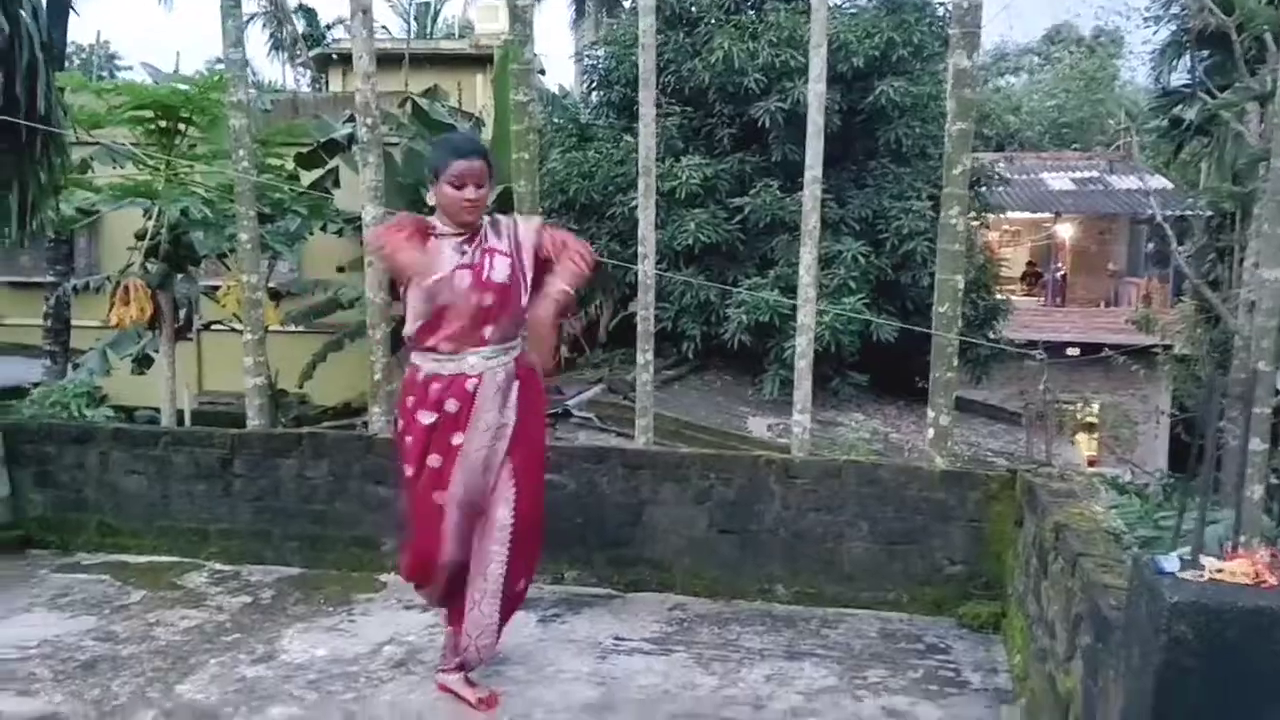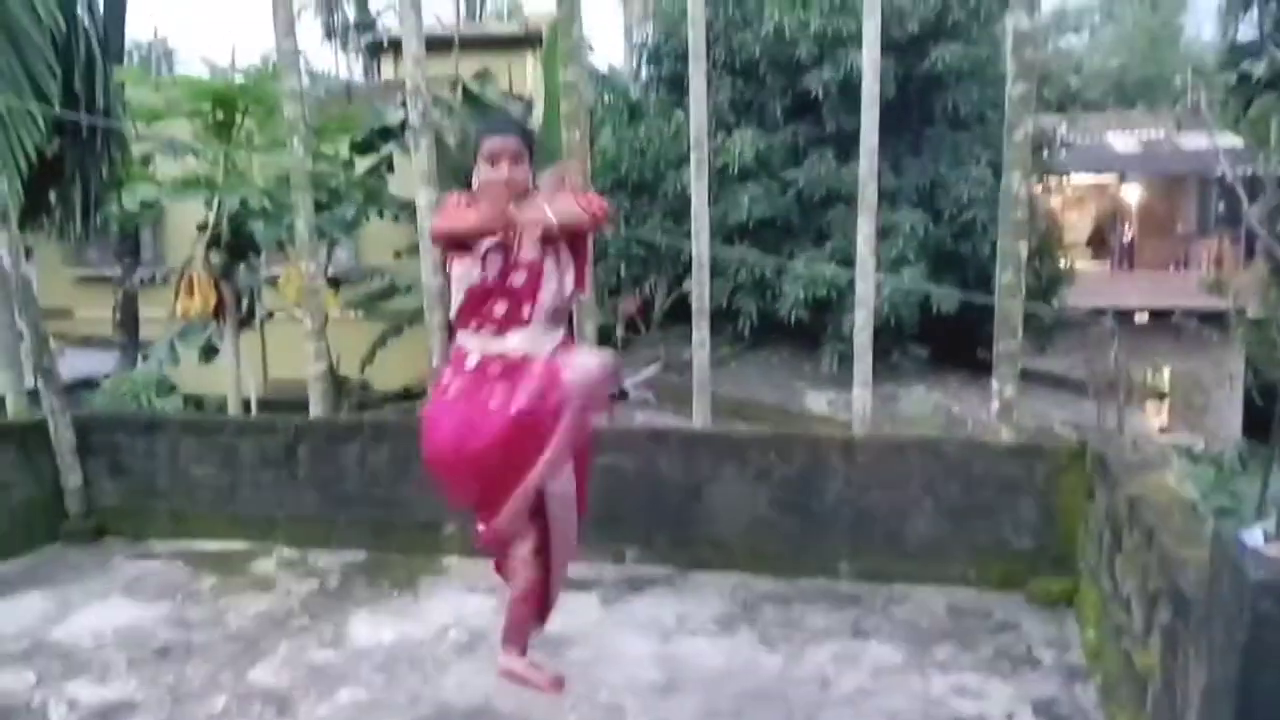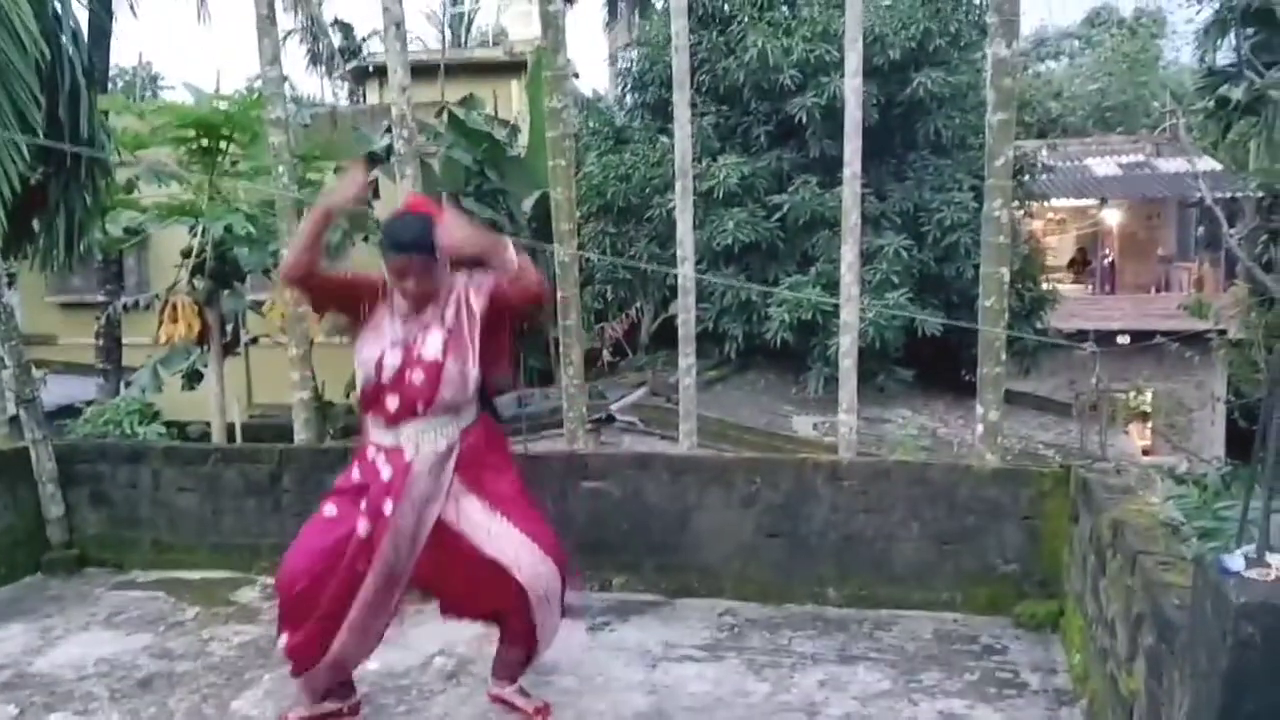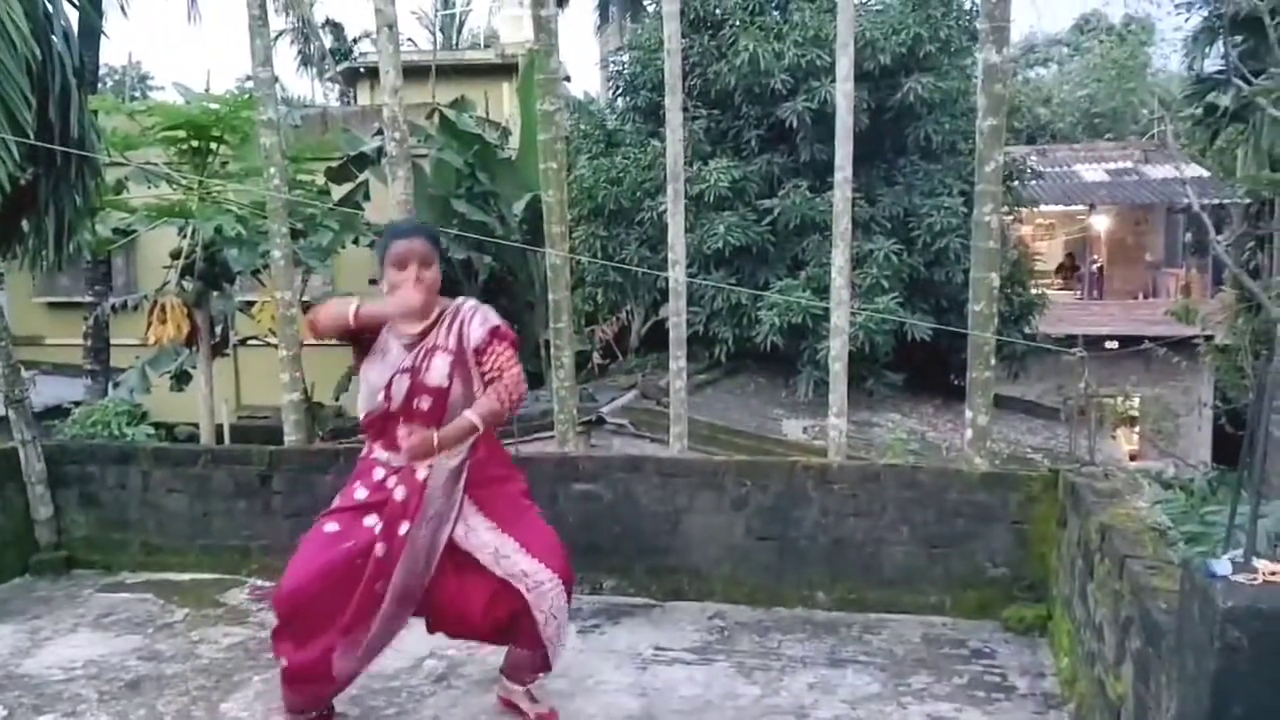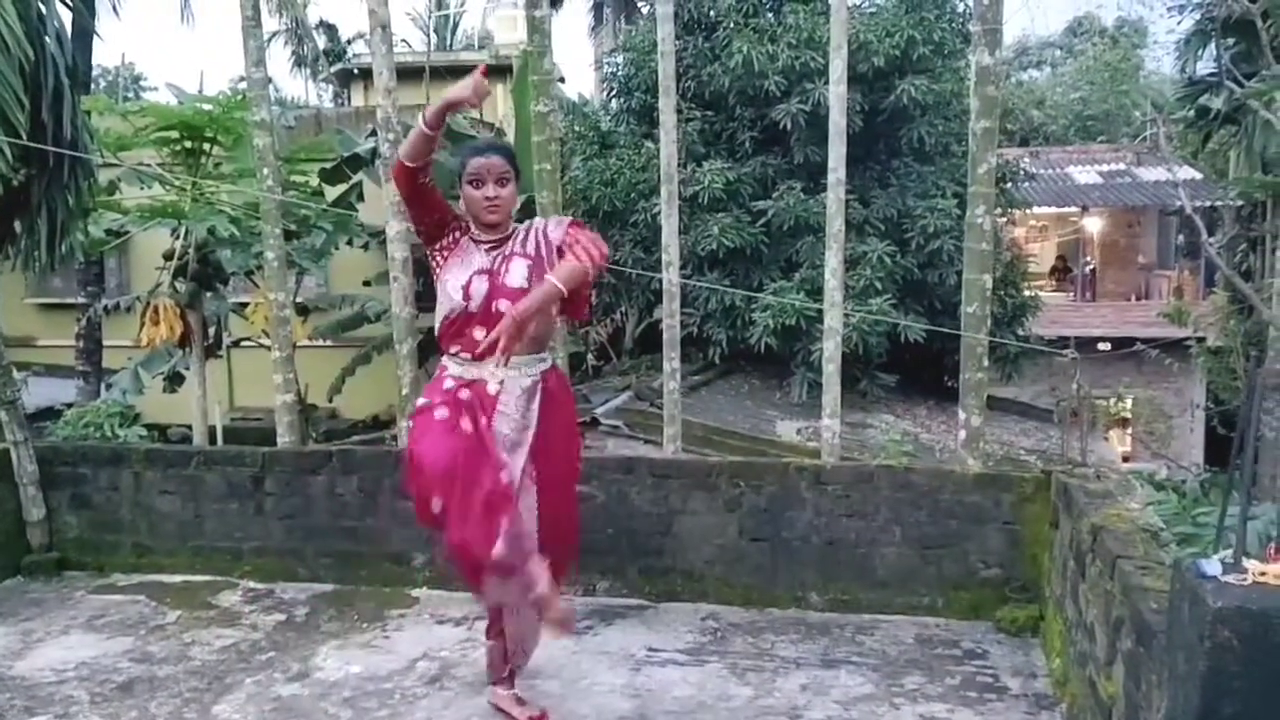
dt=0.7s
person 1, frame 1
left shoulder: (516, 233)
right shoulder: (417, 236)
left elbow: (576, 252)
right elbow: (385, 240)
left wrist: (549, 304)
right wrist: (440, 292)
left hip: (506, 394)
right hip: (436, 396)
left knee: (499, 527)
right knee: (441, 520)
left ankle: (456, 662)
right ankle: (446, 610)
person 1, frame 2
left shoulder: (555, 207)
right shoulder: (462, 210)
left elbow: (593, 210)
right elbow: (448, 224)
left wrist: (537, 211)
right wrist: (507, 209)
left hip: (543, 375)
right hip: (479, 375)
left knee: (552, 515)
right knee: (457, 446)
left ankle: (516, 649)
right ankle: (514, 517)
person 1, frame 3
left shoulder: (473, 296)
right shoulder: (368, 301)
left elbow: (534, 289)
right elbow: (296, 273)
left wrist: (485, 244)
right wrist: (325, 212)
left hip: (461, 462)
right hip: (384, 467)
left knee: (536, 568)
right knee: (309, 576)
person 1, frame 4
left shoulder: (472, 320)
right shoulder: (373, 320)
left elbow: (510, 386)
right elbow: (319, 320)
left wrist: (444, 437)
right wrist: (382, 310)
left hip: (467, 476)
right hip: (386, 481)
left knee: (545, 574)
right knee: (305, 588)
person 1, frame 5
left shoulder: (545, 236)
right shoulder: (447, 238)
left elbow: (592, 252)
right elbow: (407, 173)
left wrist: (529, 310)
right wrist: (444, 106)
left hip: (533, 399)
right hip: (458, 390)
left knee: (515, 530)
right knee: (442, 459)
right ankle: (535, 570)
